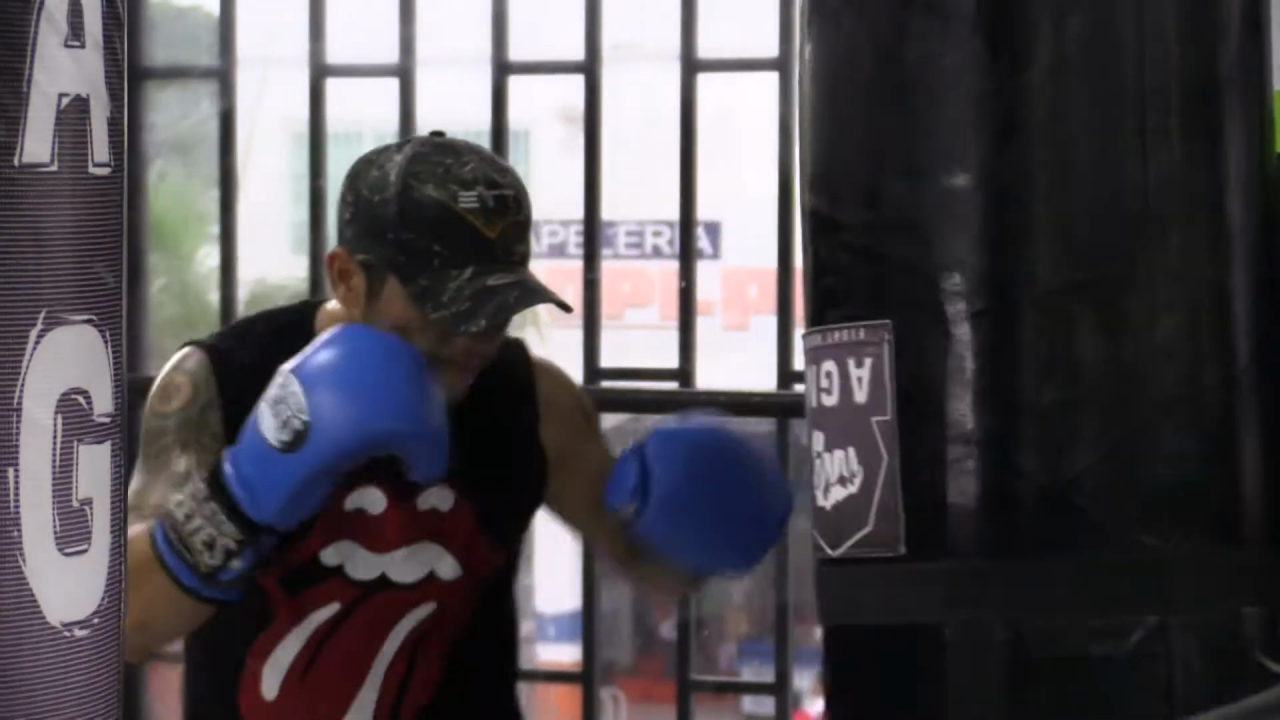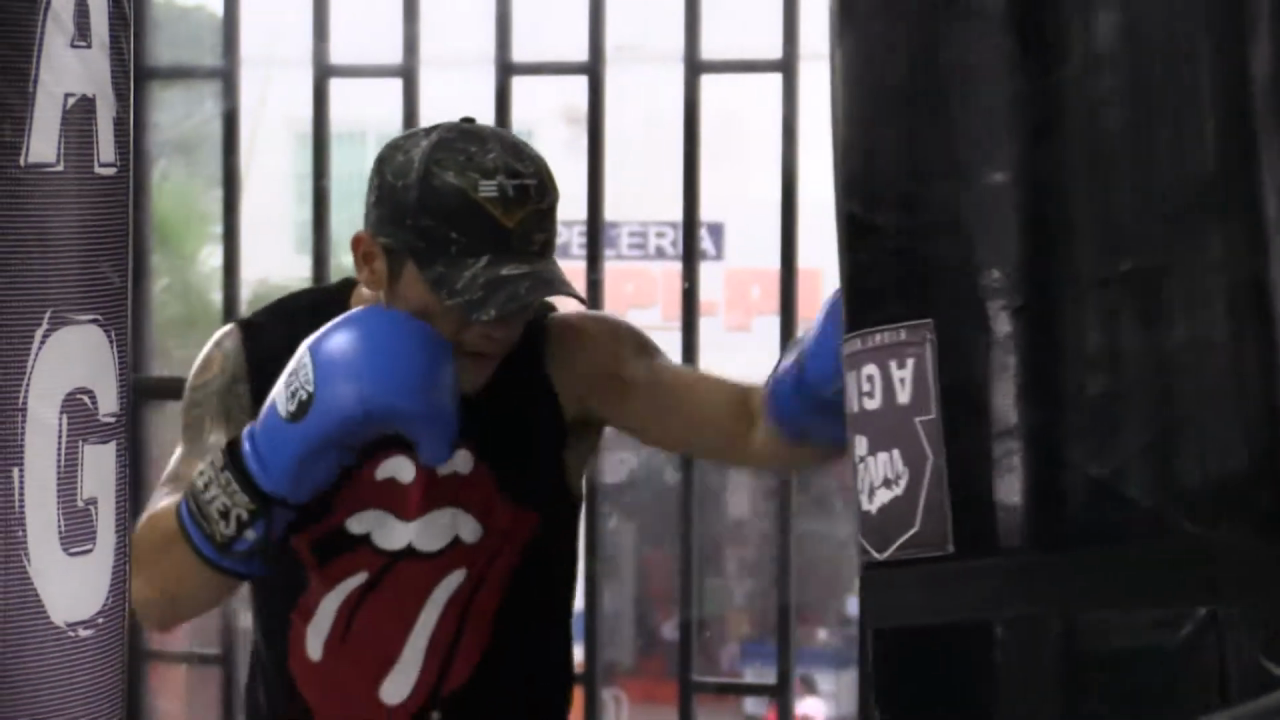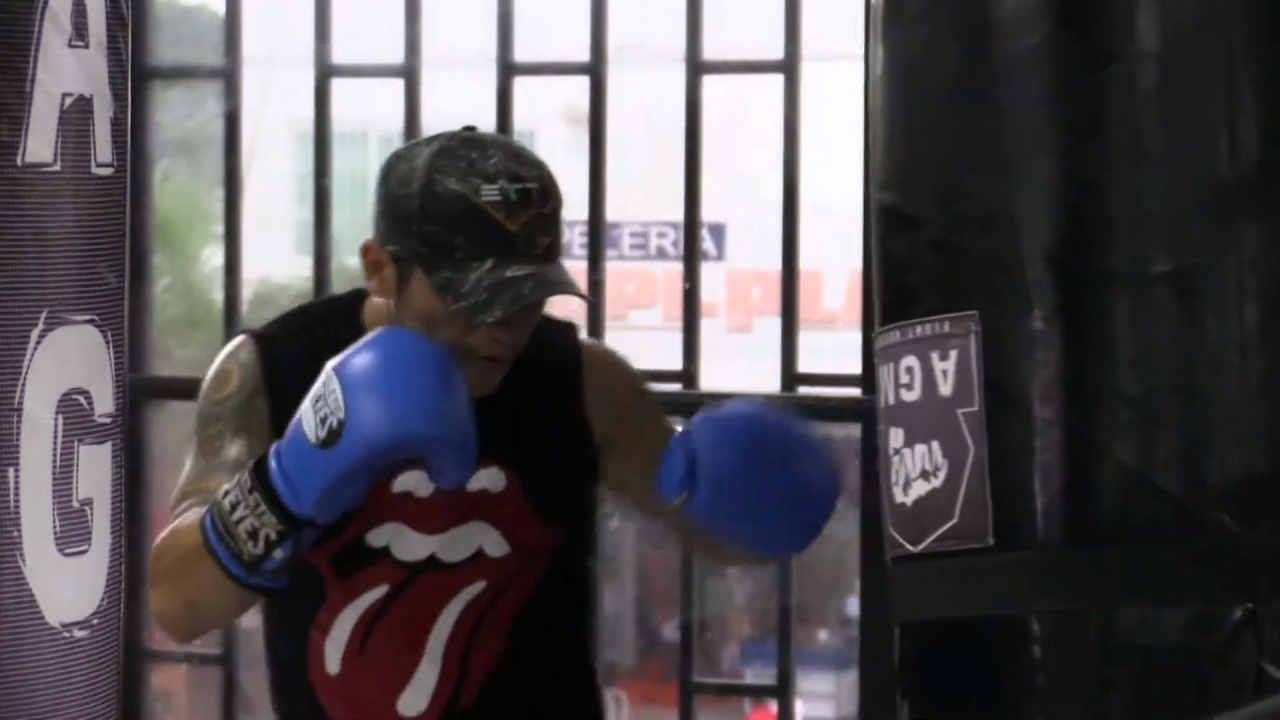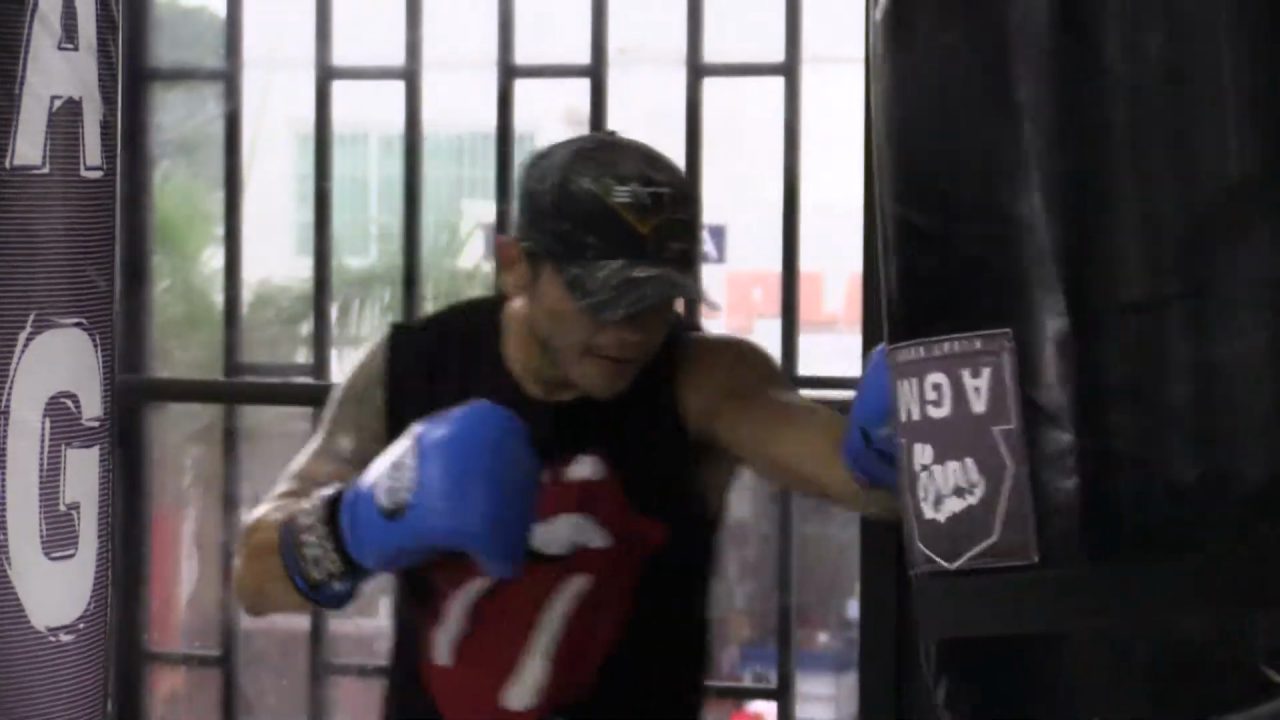
dt=0.2s
person 1, frame 1
left shoulder: (529, 400)
right shoulder: (215, 383)
left elbow: (644, 551)
right elbow: (127, 616)
left wrist: (671, 519)
right wrist: (255, 486)
person 1, frame 2
left shoulder: (567, 359)
right shoulder: (252, 361)
left elbow: (761, 428)
right elbow: (153, 591)
left wrist: (825, 384)
right wrist: (268, 462)
person 1, frame 3
left shoulder: (582, 384)
right shoulder: (267, 373)
left elbow: (713, 521)
right elbow: (175, 601)
left wrist: (728, 490)
right wrist: (295, 481)
person 1, frame 4
left shoulder: (707, 378)
right shoulder: (411, 370)
left elbow: (859, 475)
right elbow: (258, 579)
left wrist: (888, 438)
right wrist: (367, 520)
